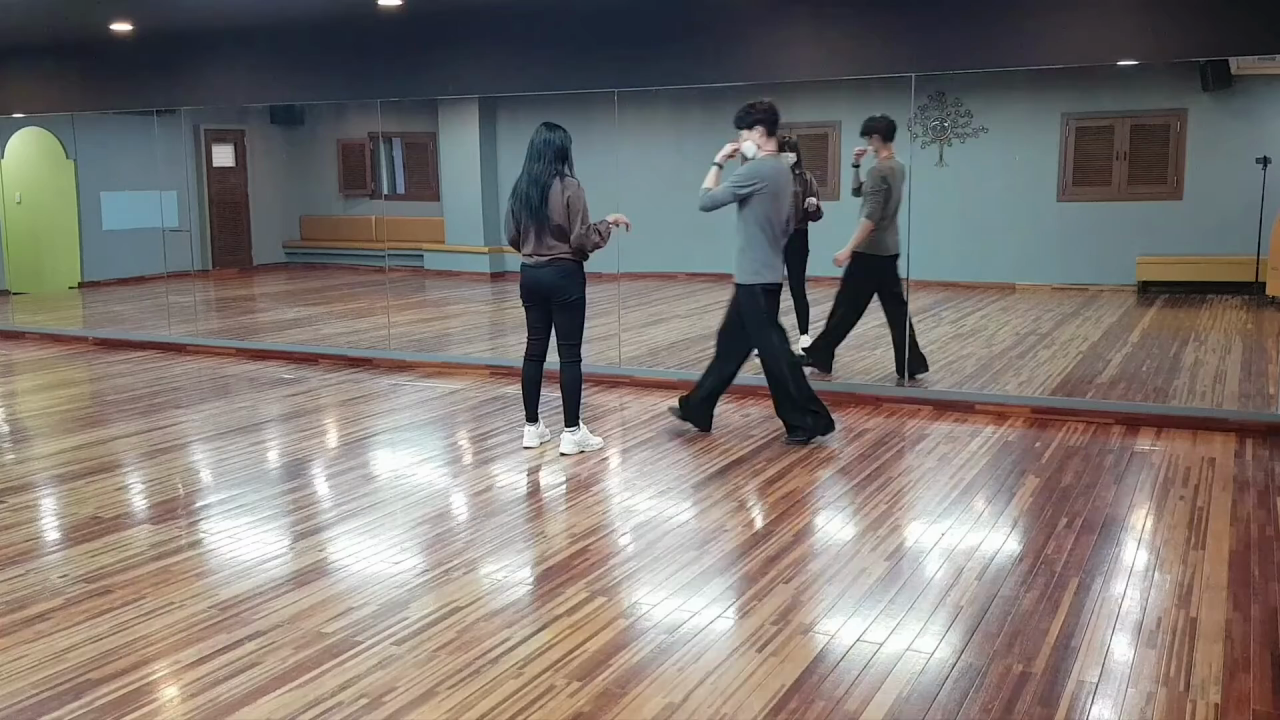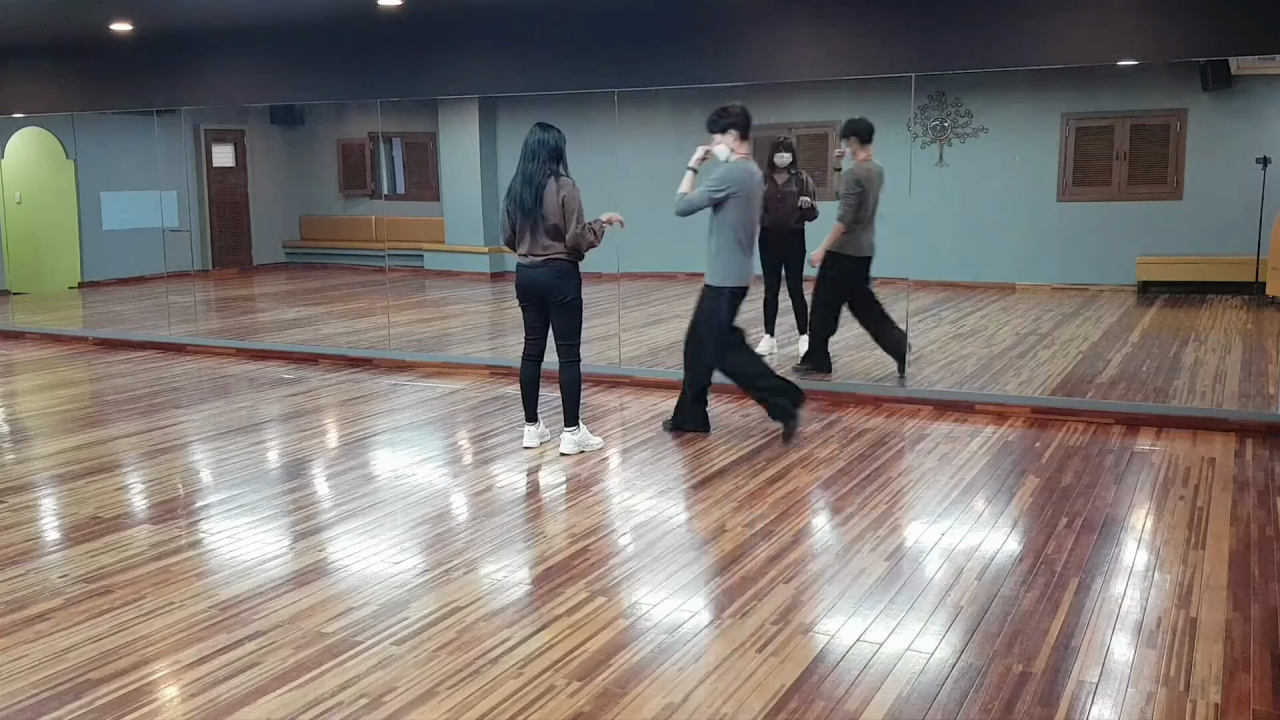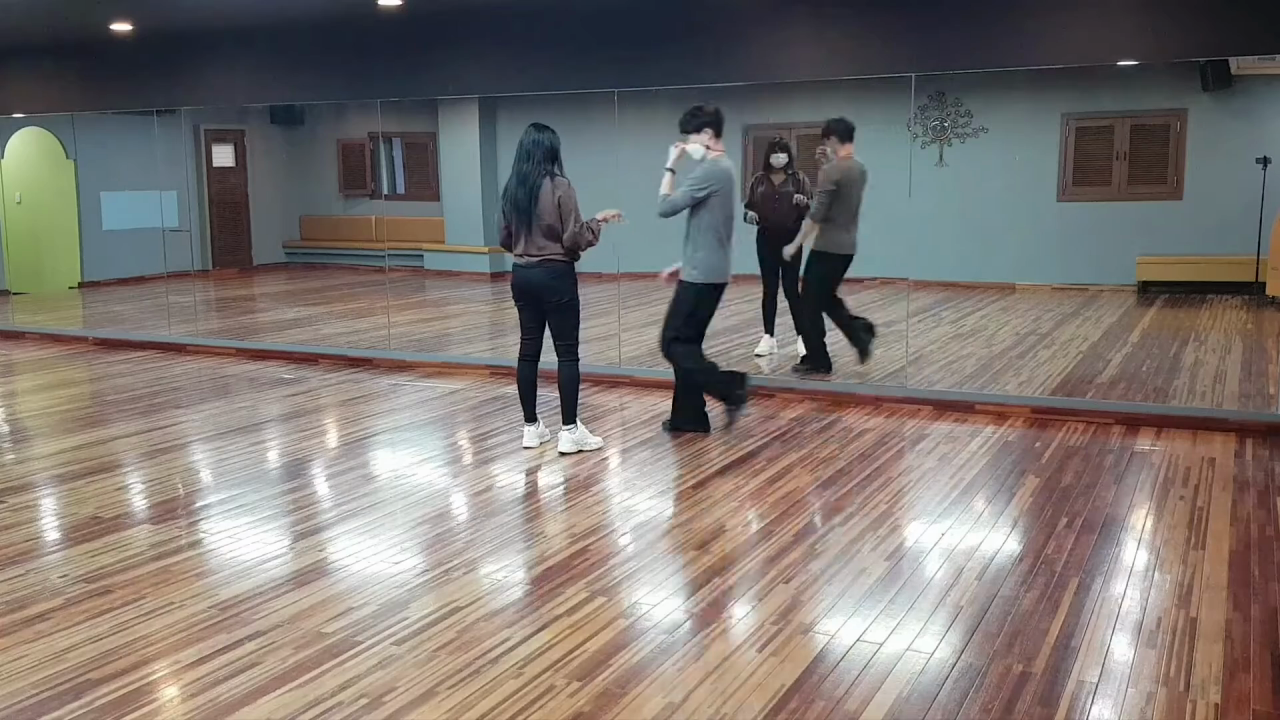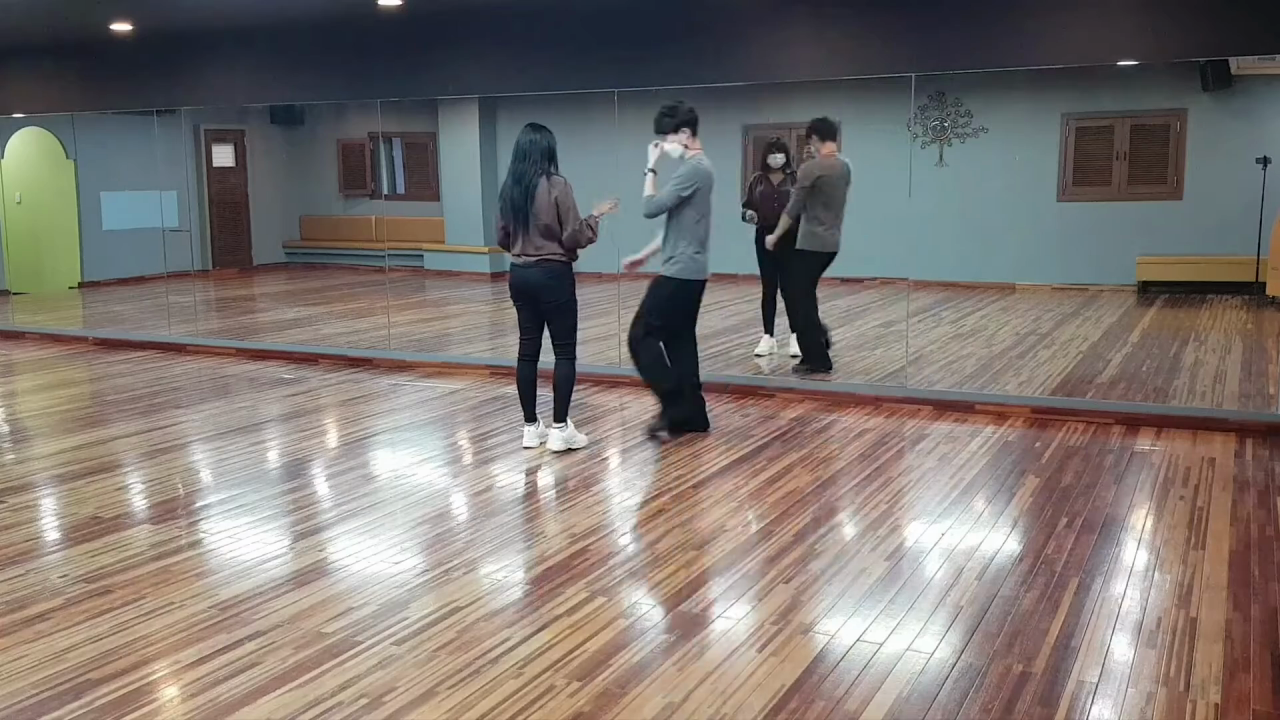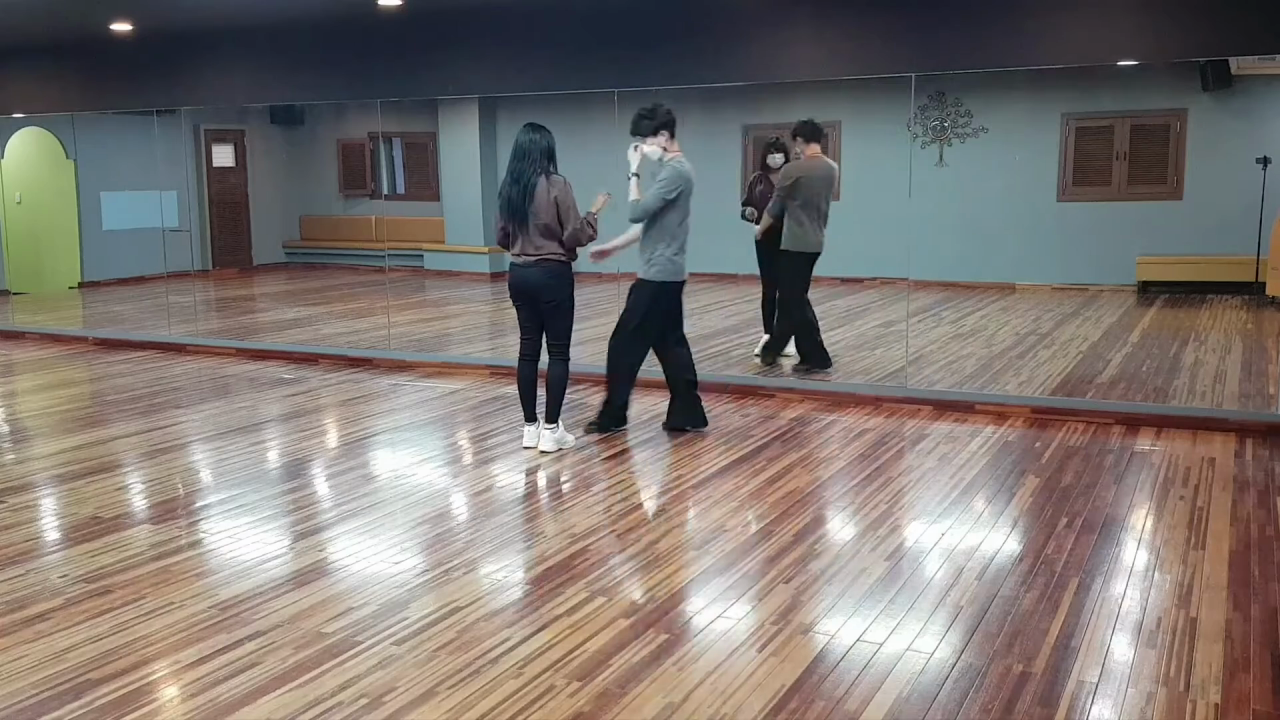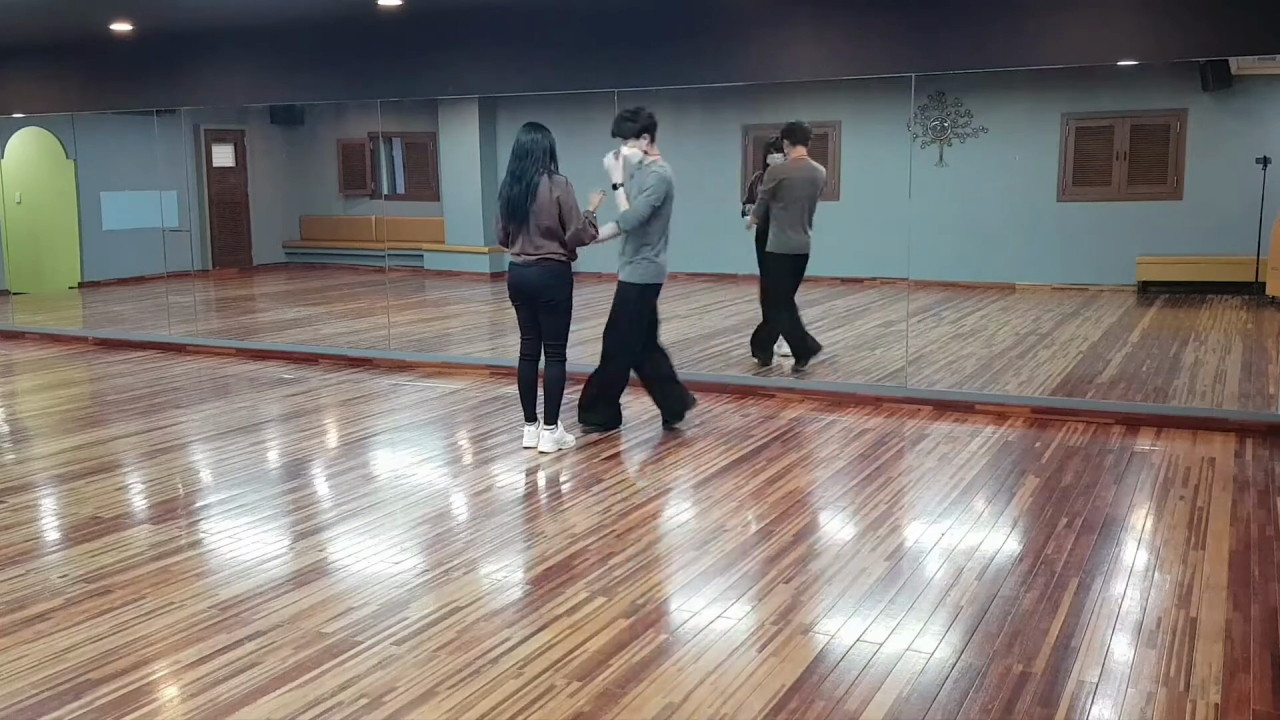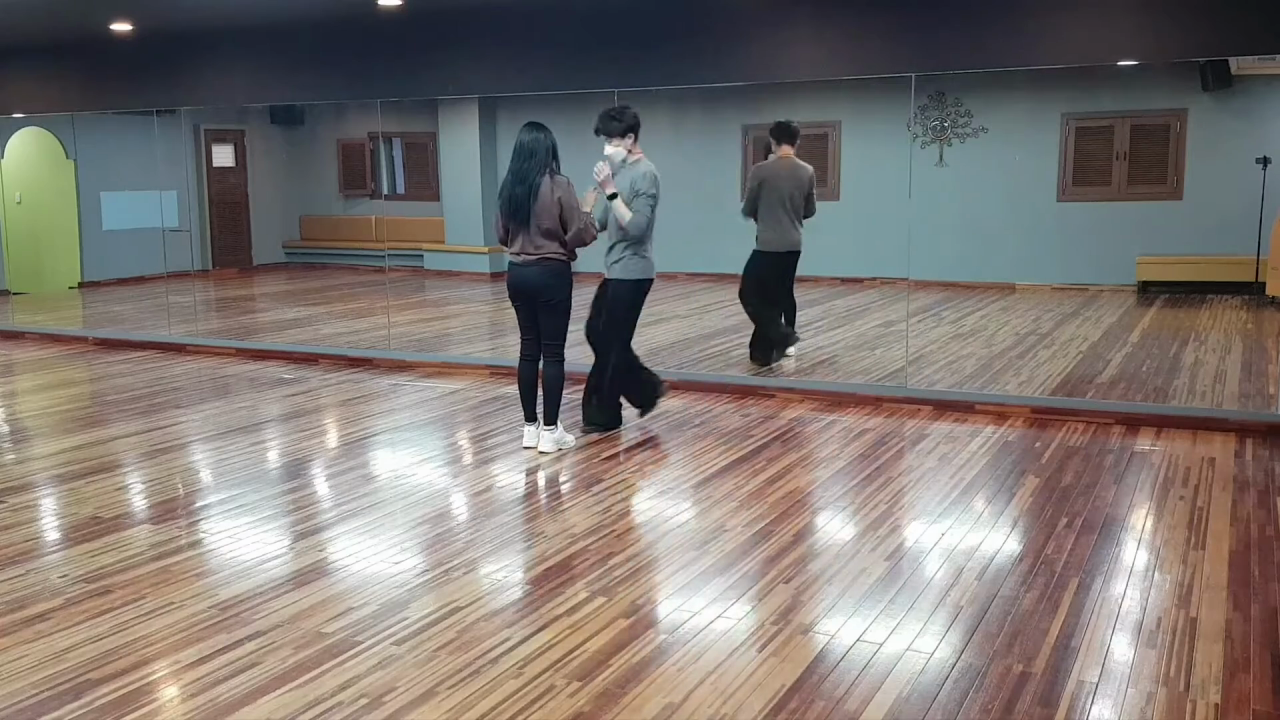
dt=0.1s
person 1, frame 1
left shoulder: (756, 170)
right shoulder: (783, 171)
left elbow: (707, 201)
left wrist: (718, 162)
left hip: (756, 277)
right hip: (765, 273)
left knee: (771, 347)
right knee: (730, 342)
left ankle: (809, 420)
right ankle: (696, 409)
person 1, frame 2
left shoulder: (731, 173)
right shoulder: (752, 172)
left elbow: (683, 206)
left wrist: (693, 166)
left hip: (725, 279)
right hip: (730, 276)
left knee: (724, 349)
right knee: (700, 343)
left ankle: (784, 404)
right ankle: (689, 416)
person 1, frame 3
left shoulder: (710, 172)
right shoulder: (721, 169)
left elbow: (666, 207)
left wrist: (671, 166)
right wrist: (683, 264)
left hip: (702, 274)
right hip: (711, 272)
left knee: (673, 340)
right knee: (686, 340)
left ankle: (732, 388)
right ankle: (685, 416)
person 1, frame 4
left shoulder: (692, 170)
right shoulder: (698, 168)
left elbow: (652, 208)
left wrist: (651, 167)
right wrist: (645, 255)
left hip: (681, 271)
right hip: (691, 270)
left knee: (642, 336)
right knee: (678, 342)
left ankle: (674, 407)
right ankle: (687, 415)
person 1, frame 5
left shoulder: (675, 172)
right shoulder: (672, 169)
left elbow: (639, 210)
right elbow: (647, 222)
left wrist: (634, 171)
right wrist: (613, 245)
left hip: (658, 272)
right hip: (667, 273)
left knee: (626, 342)
right knee: (670, 344)
left ankle: (612, 414)
right ankle: (687, 414)
person 1, frame 6
left shoulder: (658, 176)
right shoulder: (643, 172)
left elbow: (629, 221)
right elbow: (624, 225)
left wrist: (618, 182)
left hip: (639, 276)
right hip: (643, 274)
left knee: (619, 345)
right knee: (644, 345)
left ankle: (603, 414)
right ankle: (674, 403)
person 1, frame 7
left shoulder: (645, 174)
right shoulder: (619, 171)
left elbow: (636, 227)
right elbow: (604, 221)
left wrist: (611, 192)
left hip: (631, 273)
right hip: (615, 271)
left knee: (610, 343)
right knee: (599, 335)
left ankle: (604, 415)
right ankle: (645, 387)
person 2, frame 1
left shoulder: (520, 188)
right shoulder: (568, 187)
left elbow: (513, 238)
right elbow: (582, 239)
right wrist: (608, 223)
left hip: (531, 274)
right hip: (563, 275)
left knee: (535, 349)
right knee: (569, 353)
left ankle: (532, 427)
right ankle: (572, 433)
person 2, frame 2
left shoulder: (516, 188)
right shoulder: (563, 186)
left elbow: (509, 238)
right elbow: (577, 239)
right wrist: (602, 222)
left hip: (526, 274)
right hip: (559, 275)
left knee: (532, 349)
right knee: (568, 353)
left ankle: (531, 427)
right ankle: (572, 432)
person 2, frame 3
left shoulder: (512, 188)
right shoulder: (559, 186)
left elbow: (505, 239)
right elbow: (575, 238)
right wrist: (599, 220)
left hip: (522, 275)
right hip: (555, 275)
left knee: (529, 349)
right knee: (567, 352)
left ankle: (531, 427)
right ankle: (571, 430)
person 2, frame 4
left shoulder: (509, 188)
right shoulder: (556, 186)
left elbow: (503, 239)
right elbow: (575, 236)
right wrist: (596, 215)
left hip: (520, 275)
right hip: (552, 275)
left knee: (528, 349)
right knee: (564, 351)
left ankle: (531, 427)
right ankle: (560, 428)
person 2, frame 5
left shoulder: (508, 187)
right shoulder: (556, 185)
left elbow: (502, 238)
right elbow: (576, 235)
right wrist: (593, 212)
left hip: (519, 274)
right hip: (552, 274)
left knee: (528, 349)
right knee: (558, 352)
left ankle: (531, 427)
right ankle: (551, 429)
person 2, frame 6
left shoulder: (508, 187)
right shoulder: (557, 185)
left elbow: (503, 237)
right elbow: (578, 235)
right wrist: (590, 211)
left hip: (518, 274)
right hip: (551, 274)
left knee: (528, 349)
right knee: (555, 352)
left ankle: (531, 427)
right ankle: (550, 431)
person 2, frame 7
left shoulder: (508, 187)
right shoulder: (558, 185)
left elbow: (502, 236)
right elbow: (579, 236)
right wrist: (586, 210)
left hip: (517, 273)
right hip: (551, 274)
left knee: (528, 349)
right knee: (553, 352)
left ankle: (530, 427)
right ankle: (551, 431)
person 3, frame 1
left shoulder: (878, 171)
right shoulder: (898, 168)
left elbow: (871, 217)
left wrist: (849, 249)
right wrist: (859, 165)
left hip: (871, 249)
right hip: (889, 249)
left knee: (847, 304)
right knee: (895, 306)
left ankle: (820, 357)
right ankle: (911, 364)
person 3, frame 2
left shoulder: (853, 173)
right shoulder: (877, 170)
left elbow: (844, 218)
left wrist: (822, 249)
right wrist: (844, 166)
left hip: (845, 250)
right hip: (864, 249)
left knee: (824, 305)
right knee: (863, 304)
left ankle: (817, 361)
right ankle: (900, 352)
person 3, frame 3
left shoulder: (831, 171)
right shoulder: (860, 169)
left elbow: (817, 215)
left wrist: (796, 244)
left hip: (827, 247)
right hip: (847, 246)
left knee: (809, 301)
right knee: (825, 297)
left ankle: (816, 361)
right ankle: (860, 330)
person 3, frame 4
left shoulder: (811, 168)
right shoulder: (845, 167)
left elbow: (793, 210)
left wrist: (775, 236)
left hip: (811, 245)
right hip: (831, 244)
left knee: (800, 299)
right knee: (801, 295)
left ankle: (817, 360)
right ankle: (816, 347)
person 3, frame 5
left shoulder: (793, 170)
right shoulder: (832, 169)
left elbow: (775, 209)
left wrist: (761, 228)
left hip: (795, 246)
right hip: (816, 245)
left knee: (795, 302)
right knee: (790, 298)
left ankle: (816, 358)
right ankle: (773, 349)
person 3, frame 6
left shoulder: (776, 172)
right shoulder: (819, 173)
left elbow: (760, 211)
left wrist: (751, 222)
left hip: (780, 248)
right hip: (803, 247)
left knee: (777, 302)
right knee: (781, 300)
left ankle: (805, 348)
right ankle: (763, 349)
person 3, frame 7
left shoulder: (760, 171)
right shoulder: (807, 172)
left elbow: (747, 211)
right elbow: (808, 211)
left wrist: (759, 214)
left hip: (767, 246)
right hip: (793, 246)
left knee: (750, 295)
right knee: (779, 301)
left ankle: (782, 336)
right ankle: (764, 352)
person 4, frame 1
left shoulder: (806, 179)
left elbow: (816, 215)
left wrist: (814, 207)
left hip: (798, 238)
left knee: (798, 289)
left ankle: (805, 336)
person 4, frame 2
left shoulder: (802, 179)
right shoulder: (762, 179)
left elbow: (811, 215)
left wrist: (809, 205)
left hip: (794, 239)
right hip: (768, 239)
left knee: (795, 289)
right knee: (771, 289)
left ankle: (804, 337)
right ankle: (769, 337)
person 4, frame 3
left shoulder: (798, 179)
right shoulder: (759, 180)
left elbow: (808, 213)
right elbow: (749, 207)
left wrist: (804, 204)
right wrist: (750, 215)
left hip: (790, 239)
right hip: (766, 239)
left knee: (791, 288)
right knee: (769, 289)
left ankle: (801, 337)
right ankle: (768, 337)
person 4, frame 4
left shoulder: (795, 178)
right shoulder: (757, 180)
right elbow: (747, 206)
right wrist: (748, 214)
left hip: (788, 239)
right hip: (764, 238)
right knee: (768, 289)
left ankle: (795, 335)
right ankle: (768, 337)
person 4, frame 5
right shoulder: (757, 179)
right elbow: (745, 206)
right wrist: (748, 212)
right hip: (764, 238)
right knee: (768, 288)
right ankle: (767, 335)
person 4, frame 6
right shoulder: (758, 179)
right elbow: (746, 205)
right wrist: (748, 209)
right hip: (764, 237)
right knee: (766, 288)
left ankle: (785, 336)
person 4, frame 7
left shoulder: (799, 177)
right shoulder: (762, 177)
left elbow: (808, 210)
right elbow: (751, 206)
left wrist: (797, 201)
right wrist: (753, 208)
left hip: (790, 238)
right hip: (766, 237)
left knee: (785, 288)
right knee: (768, 288)
left ankle: (789, 336)
right ankle: (768, 335)
